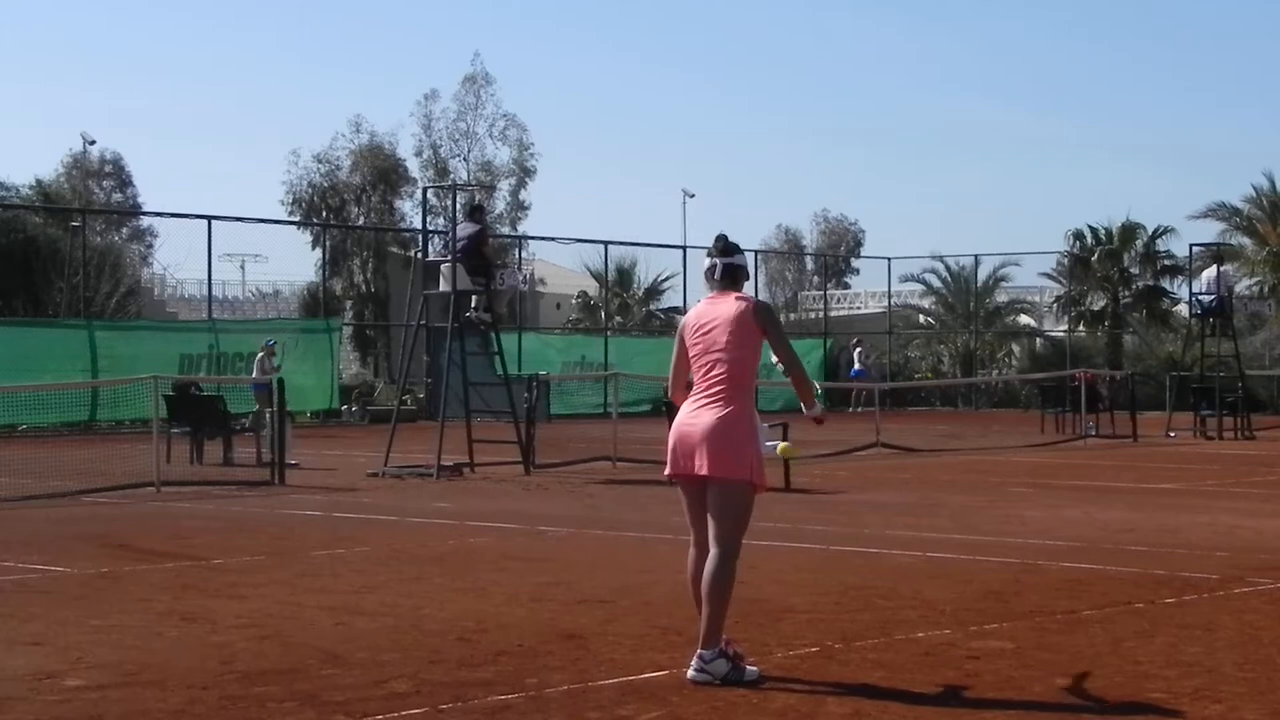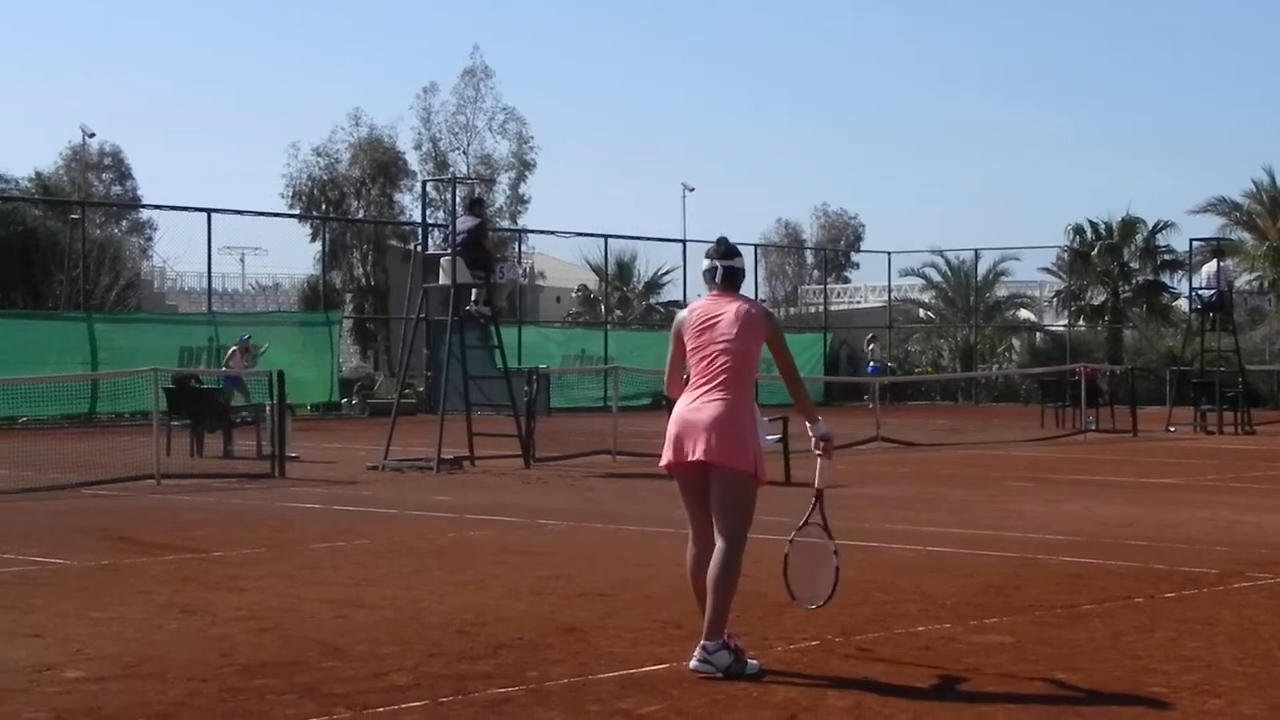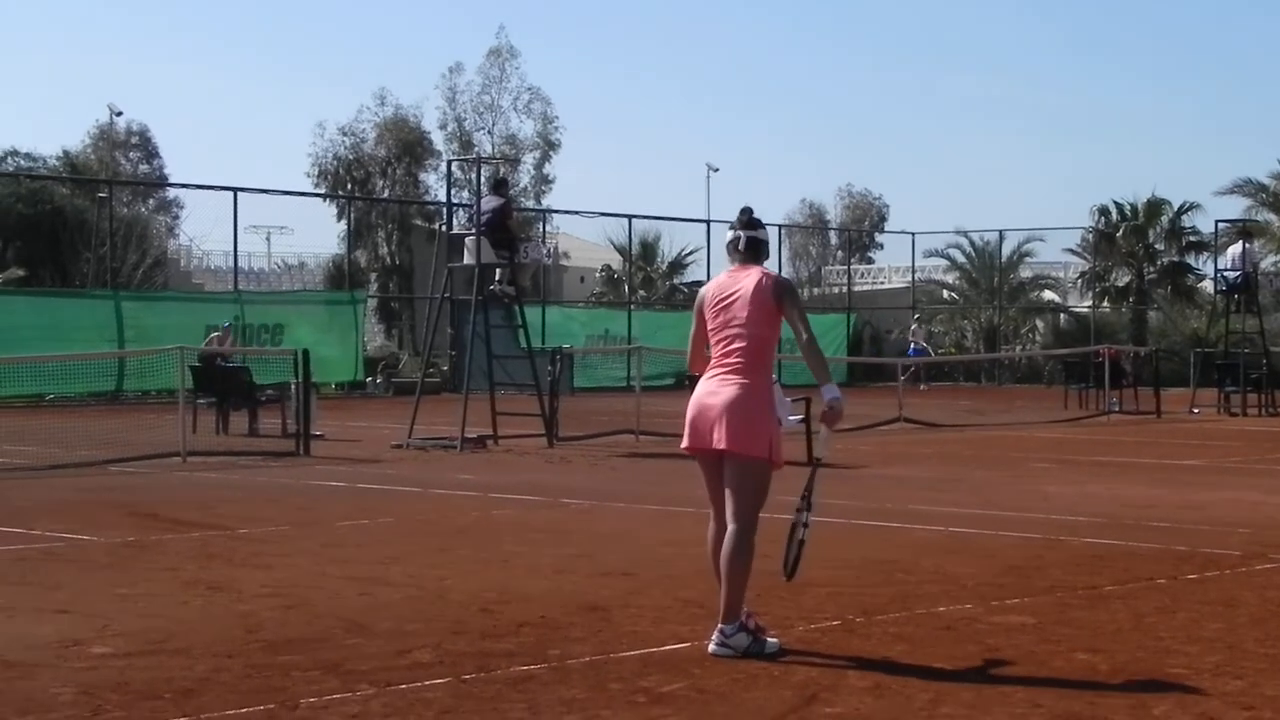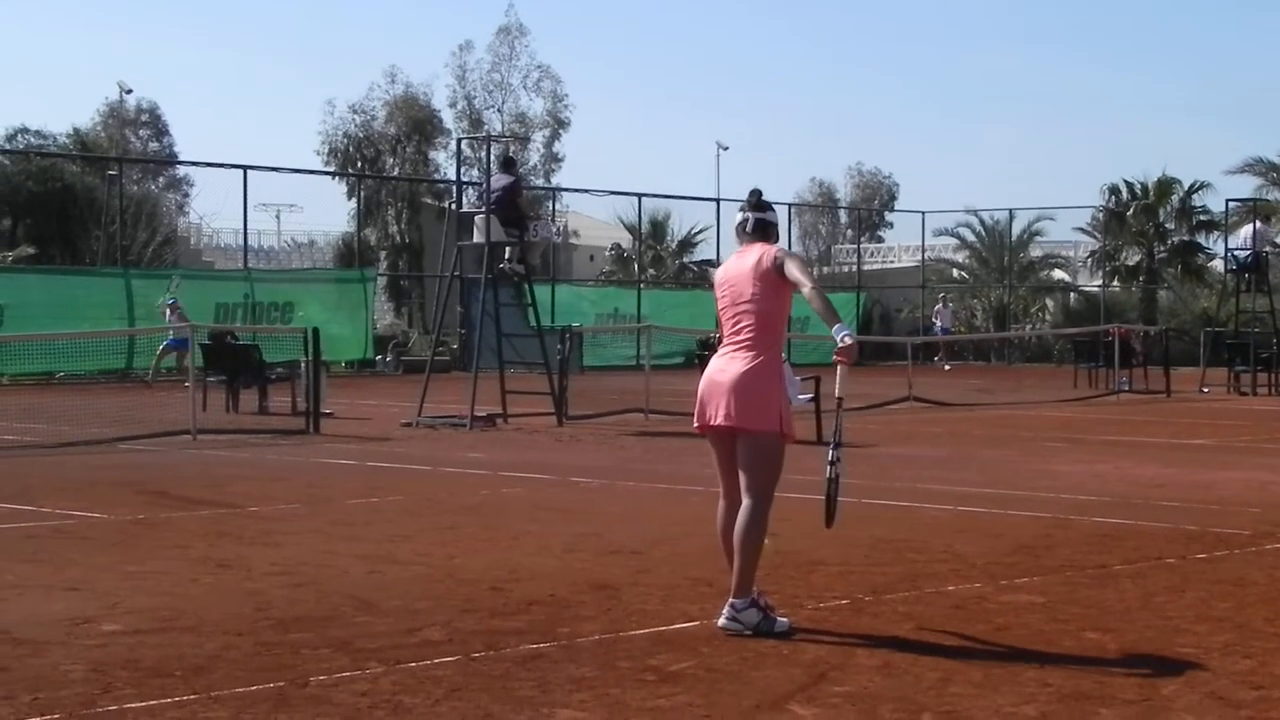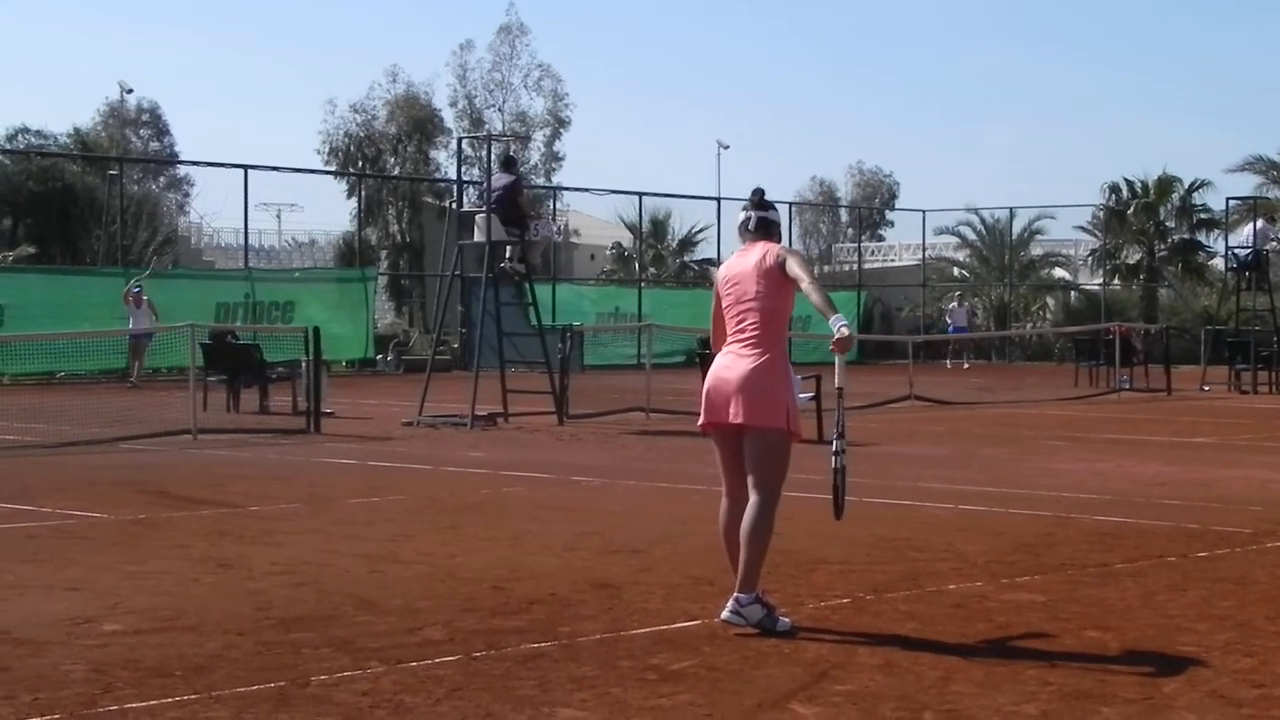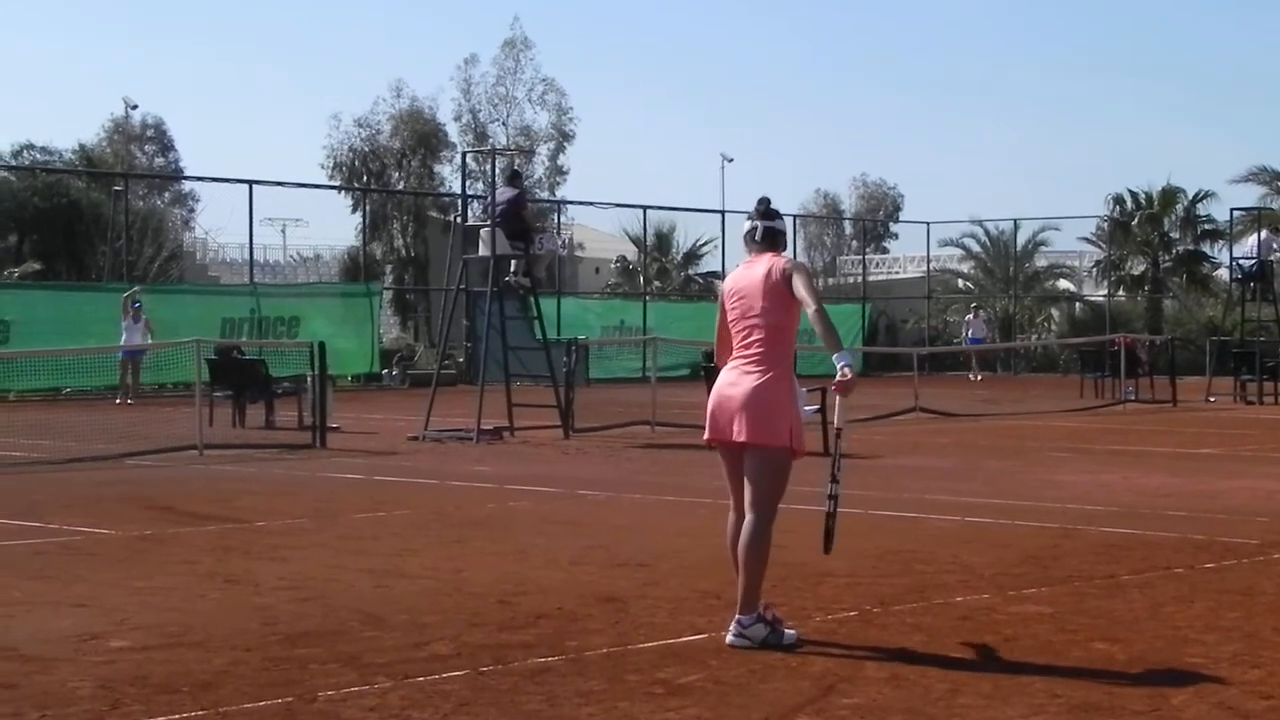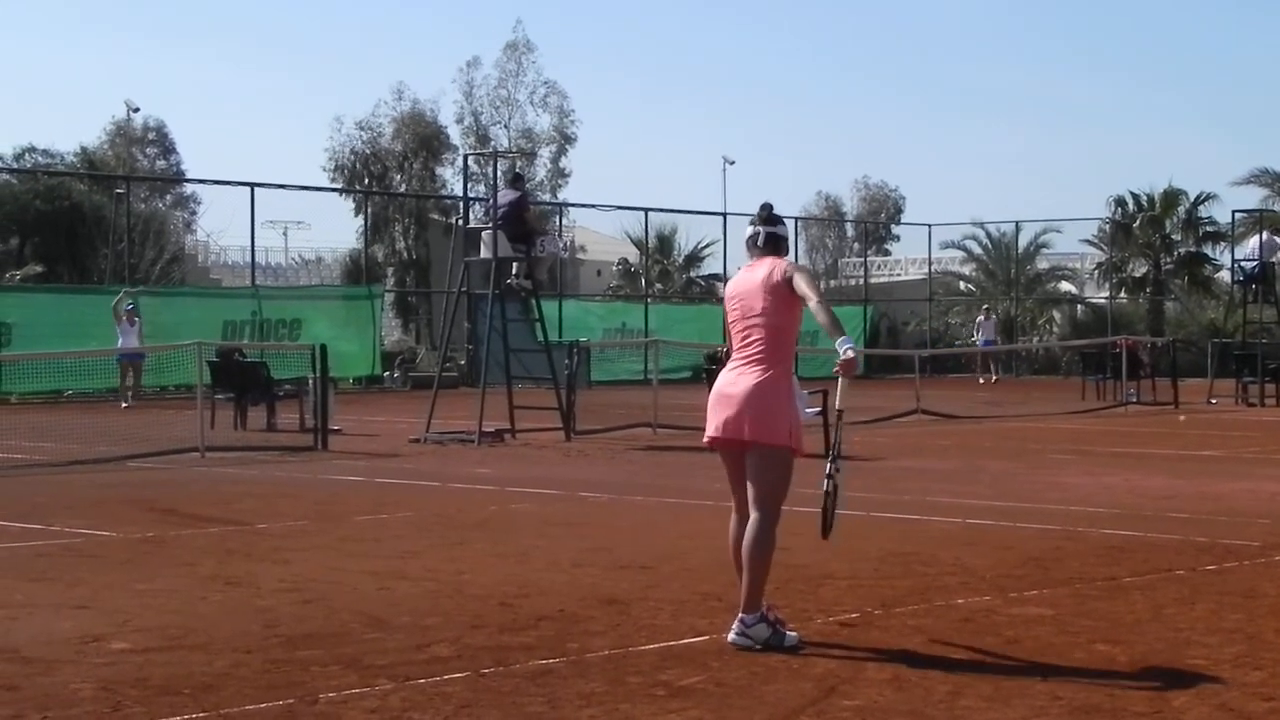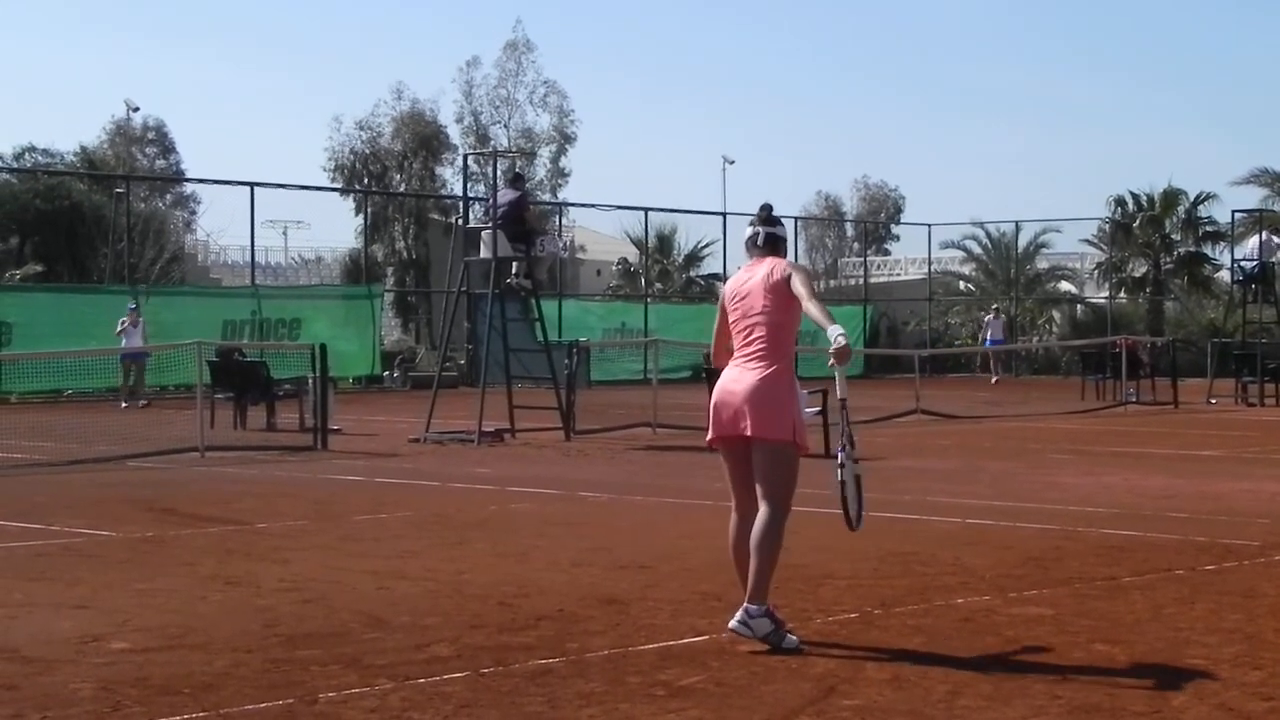
dt=0.5s
person 1, frame 1
left shoulder: (689, 318)
right shoulder: (755, 309)
right elbow: (792, 365)
right wrist: (812, 405)
left hip: (686, 429)
right hip: (728, 432)
left knee: (702, 543)
right knee: (724, 547)
left ankle: (712, 643)
right ankle: (708, 656)
person 1, frame 2
left shoulder: (685, 317)
right shoulder: (759, 315)
right elbow: (792, 379)
right wrist: (817, 426)
left hip: (684, 423)
right hip: (728, 426)
left knee: (702, 537)
right knee: (730, 539)
left ankle: (714, 638)
right ankle: (711, 647)
person 1, frame 3
left shoulder: (707, 291)
right shoulder: (776, 285)
right elbow: (806, 338)
right wrist: (829, 392)
left hip: (704, 403)
right hip: (746, 406)
left knee: (722, 518)
right knee: (742, 521)
left ankle: (734, 616)
right ankle: (728, 631)
person 1, frame 4
left shoulder: (723, 271)
right shoulder: (778, 257)
right elbow: (809, 286)
right wrist: (840, 331)
left hip: (716, 378)
right hip: (755, 382)
left knee: (732, 494)
right knee: (756, 497)
left ankle: (743, 595)
right ankle: (739, 605)
person 1, frame 5
left shoulder: (724, 270)
right shoulder: (781, 255)
right elbow: (808, 282)
right wrist: (839, 323)
left hip: (720, 378)
right hip: (762, 379)
left knee: (735, 493)
right knee: (763, 495)
left ankle: (744, 595)
right ankle: (744, 599)
person 1, frame 6
left shoulder: (730, 281)
right shoulder: (789, 269)
right elbow: (814, 309)
right wrist: (843, 361)
left hip: (726, 394)
right hip: (767, 396)
left knee: (741, 509)
right knee: (761, 512)
left ankle: (751, 608)
right ankle: (746, 622)
person 1, frame 7
left shoulder: (734, 284)
right shoulder: (789, 271)
right elbow: (816, 301)
right wrist: (845, 344)
left hip: (727, 391)
right hip: (765, 395)
left knee: (744, 510)
right knee: (765, 512)
left ankle: (753, 609)
right ankle: (749, 620)
person 1, frame 8
left shoulder: (731, 285)
right shoulder: (789, 271)
right elbow: (809, 300)
right wrist: (836, 334)
left hip: (727, 392)
right hip: (768, 392)
left knee: (744, 506)
right knee: (773, 506)
left ankle: (753, 606)
right ankle: (754, 610)
